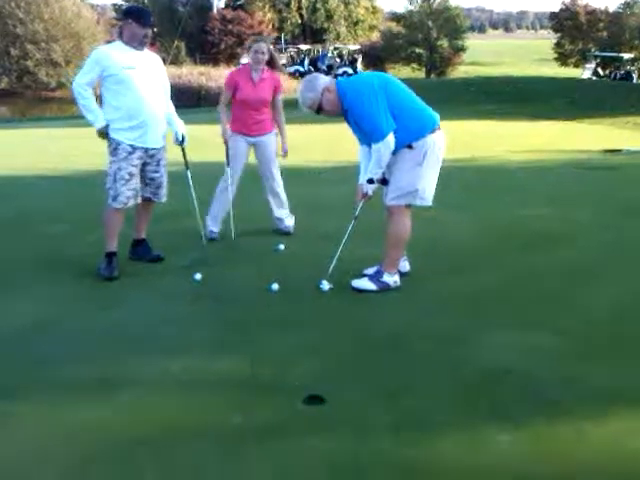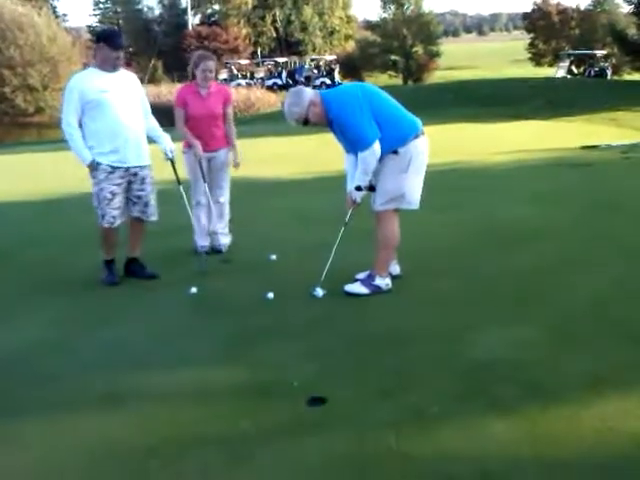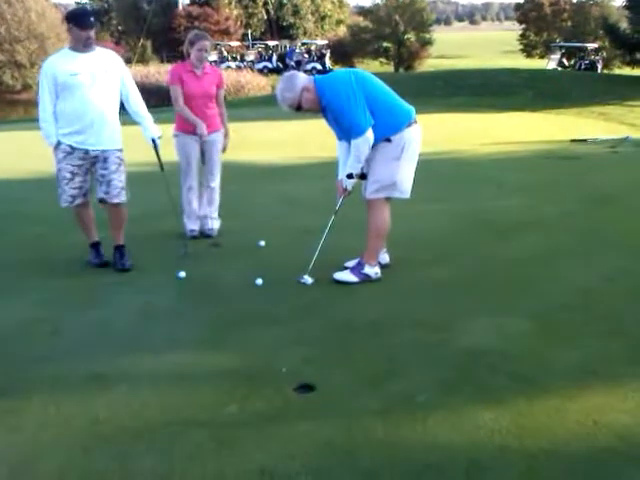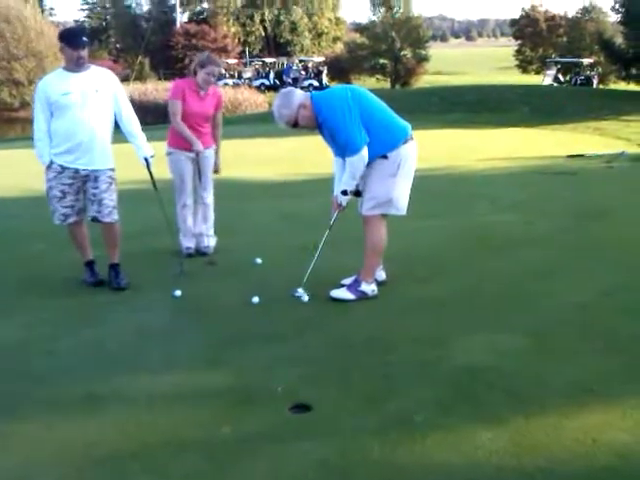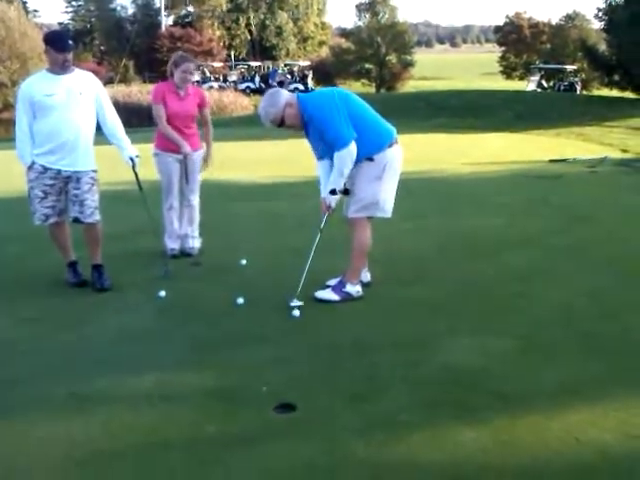
dt=0.7s
person 1, frame 1
left shoulder: (155, 59)
right shoulder: (105, 55)
left elbow: (164, 97)
right elbow: (80, 86)
left wrist: (177, 124)
right wrist: (99, 122)
left hip: (156, 142)
right hip: (125, 141)
left knee: (150, 195)
right knee: (119, 199)
left ankle: (139, 244)
right ankle: (110, 256)
person 1, frame 2
left shoulder: (131, 79)
right shoulder: (80, 82)
left elbow: (146, 116)
right elbow: (69, 123)
left wrist: (164, 140)
right wrist: (86, 158)
left hip: (139, 161)
right hip: (106, 164)
left knee: (139, 214)
right knee: (109, 219)
left ankle: (133, 261)
right ankle: (109, 264)
person 1, frame 3
left shoulder: (111, 59)
right shoulder: (54, 64)
left elbow: (132, 96)
right elbow: (46, 107)
left wrist: (150, 127)
right wrist: (53, 140)
left hip: (109, 143)
right hip: (72, 146)
left knee: (116, 198)
right knee: (78, 199)
left ankle: (119, 249)
right ankle: (94, 246)
person 1, frame 4
left shoulder: (106, 78)
right shoulder: (47, 85)
left elbow: (126, 116)
right elbow: (41, 127)
left wrist: (143, 147)
right wrist: (46, 160)
left hip: (100, 163)
right hip: (63, 165)
left knee: (109, 216)
right knee: (72, 218)
left ankle: (115, 267)
right ankle: (89, 265)
person 1, frame 5
left shoulder: (89, 80)
right shoulder: (30, 86)
left elbow: (109, 117)
right elbow: (23, 127)
left wrist: (126, 148)
right wrist: (27, 161)
left hip: (82, 165)
right hip: (45, 166)
left knee: (91, 218)
right knee: (54, 219)
left ankle: (97, 267)
right ankle: (71, 265)
person 2, frame 1
left shoulder: (358, 93)
right shoulder: (349, 101)
left elbow: (384, 141)
right elbow: (367, 142)
left wrist: (371, 179)
right wrist: (364, 180)
left hip: (420, 142)
right hip: (408, 144)
left knee: (398, 206)
right knee: (396, 204)
left ankle: (389, 274)
right ankle: (398, 261)
person 2, frame 2
left shoulder: (344, 103)
right shoulder: (334, 109)
left elbow: (370, 149)
right elbow: (353, 149)
left wrist: (359, 187)
right wrist: (351, 188)
left hip: (405, 146)
right hip: (393, 148)
left knee: (386, 210)
right knee: (383, 208)
left ankle: (380, 277)
right ankle: (389, 265)
person 2, frame 3
left shoulder: (337, 89)
right shoulder: (327, 96)
left elbow: (363, 136)
right elbow: (345, 137)
left wrist: (351, 174)
right wrist: (342, 176)
left hip: (398, 134)
right hip: (385, 137)
left knee: (377, 198)
right knee: (375, 196)
left ankle: (369, 266)
right ankle: (378, 253)
person 2, frame 4
left shoulder: (333, 106)
right shoulder: (324, 110)
left elbow: (358, 154)
right elbow: (342, 152)
left wrist: (345, 191)
right wrist: (338, 191)
left hip: (394, 151)
right hip: (382, 153)
left knee: (373, 215)
right knee: (371, 213)
left ankle: (366, 283)
right ankle: (375, 270)
person 2, frame 5
left shoulder: (321, 105)
right shoulder: (309, 118)
left elbow: (347, 149)
right elbow: (324, 157)
left wrist: (334, 190)
right wrist: (325, 193)
left hip: (379, 155)
right hip: (365, 158)
left knee: (359, 218)
right knee: (356, 216)
left ankle: (351, 284)
right ankle: (359, 272)
person 3, frame 1
left shoulder: (274, 79)
right shoulder: (235, 76)
left elbow: (278, 111)
right elbow: (223, 105)
left wrist: (283, 139)
right wrist: (226, 126)
left hip: (265, 135)
right hip: (238, 136)
left knee: (273, 179)
right knee: (230, 179)
left ankle: (284, 220)
right ankle: (213, 224)
person 3, frame 2
left shoulder: (224, 92)
right shoulder: (184, 93)
left elbow: (229, 124)
right elbow: (180, 124)
left wrist: (234, 151)
right wrist: (193, 143)
left hip: (220, 150)
right hip: (195, 151)
left knee: (220, 195)
right knee: (199, 196)
left ankle: (220, 237)
right ankle: (201, 240)
person 3, frame 3
left shoulder: (216, 73)
right shoulder: (177, 71)
left elbow: (221, 106)
right elbow: (178, 104)
left wrist: (226, 134)
right wrist: (198, 124)
left hip: (213, 133)
right hip: (187, 134)
left knee: (212, 179)
right knee: (190, 180)
left ankle: (210, 222)
right ankle: (192, 224)
person 3, frame 4
left shoulder: (216, 94)
right shoulder: (179, 86)
left elbow: (216, 127)
right elbow: (175, 119)
left wrist: (217, 155)
right wrist: (194, 141)
left hip: (206, 149)
right hip: (180, 150)
left knee: (205, 195)
right knee: (184, 197)
left ankle: (205, 239)
right ankle: (187, 241)
person 3, frame 5
left shoulder: (198, 93)
right shoulder: (160, 90)
left elbow: (207, 123)
right elbow: (161, 124)
left wrist: (208, 151)
right wrist: (181, 143)
left hip: (194, 151)
right hip: (167, 152)
left knee: (192, 197)
right knee: (171, 197)
left ankle: (191, 240)
right ankle: (172, 242)
